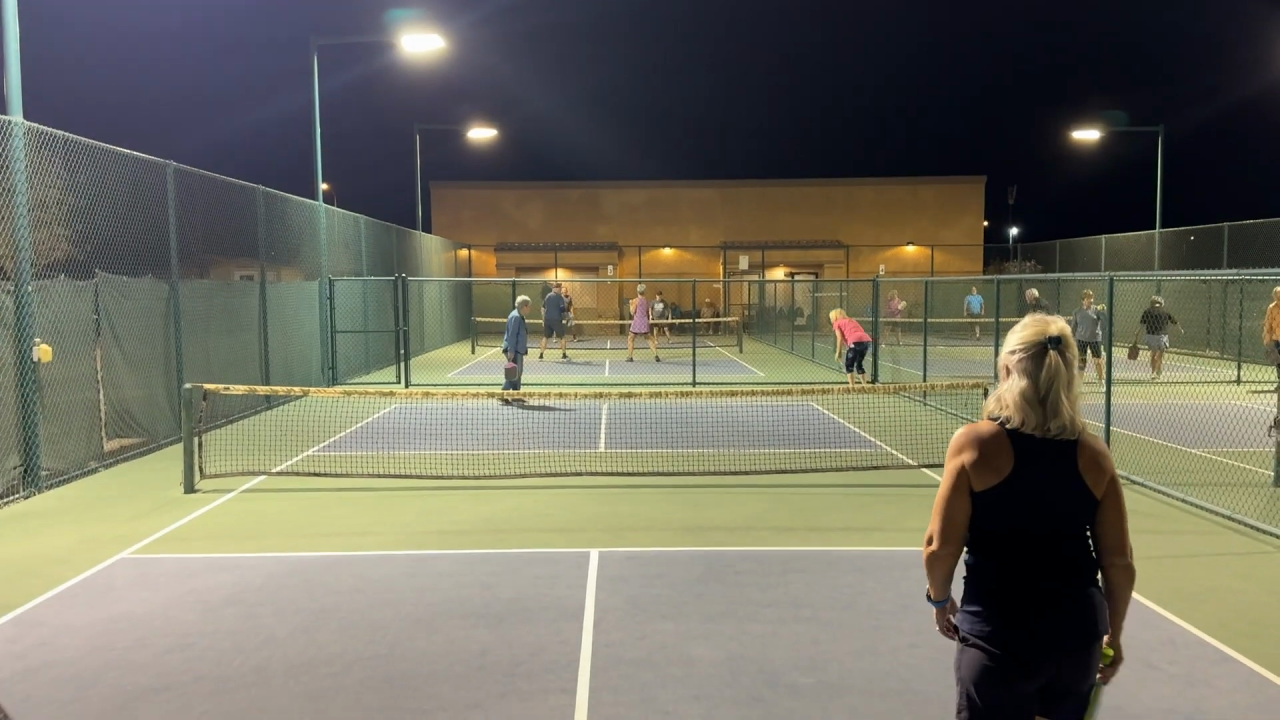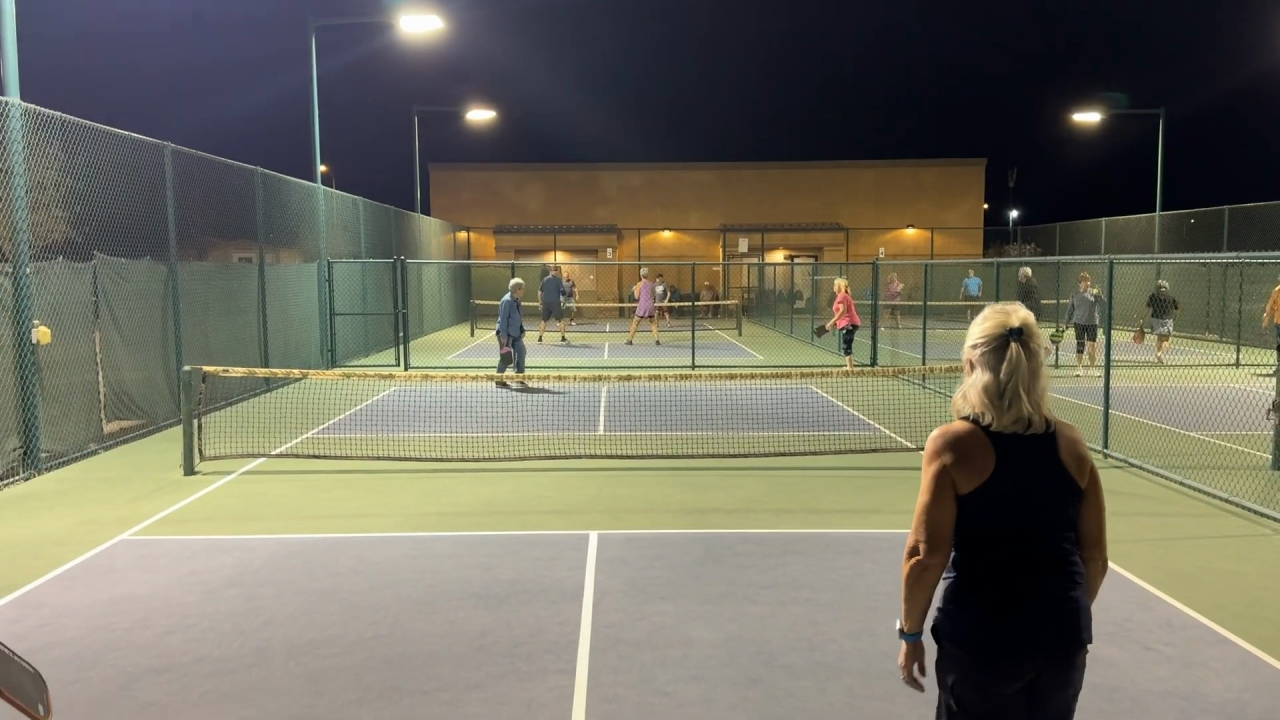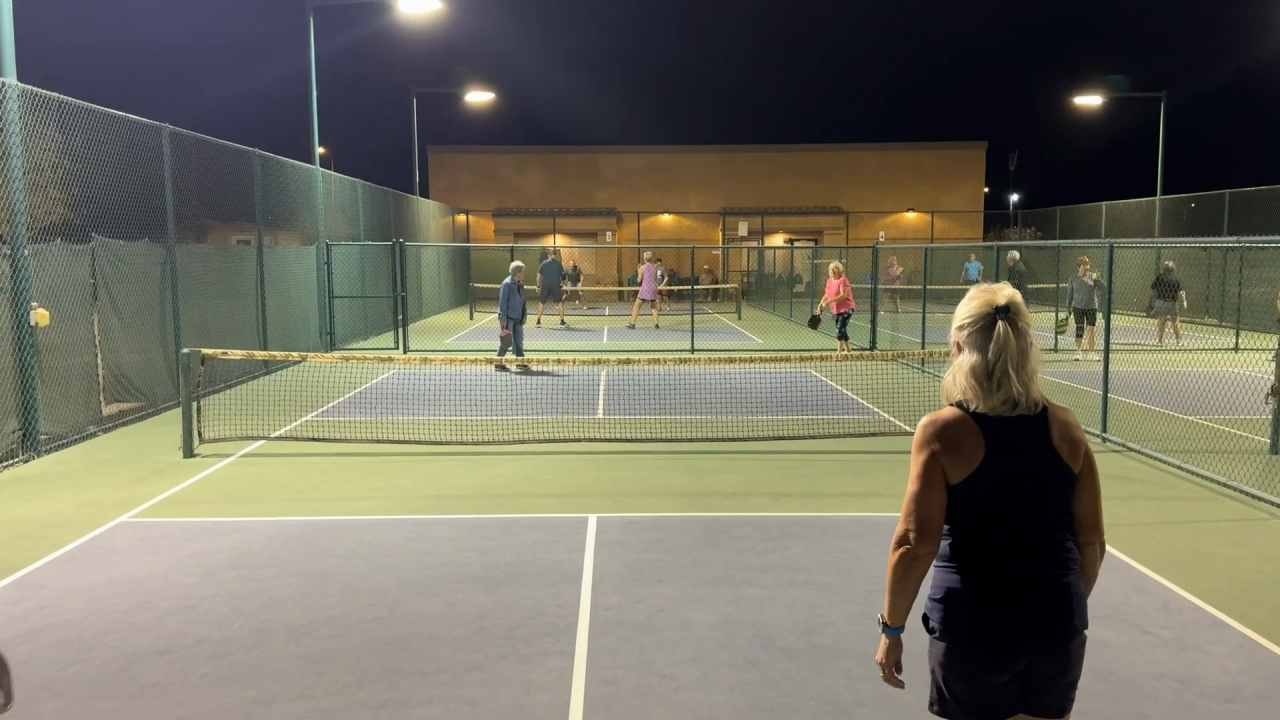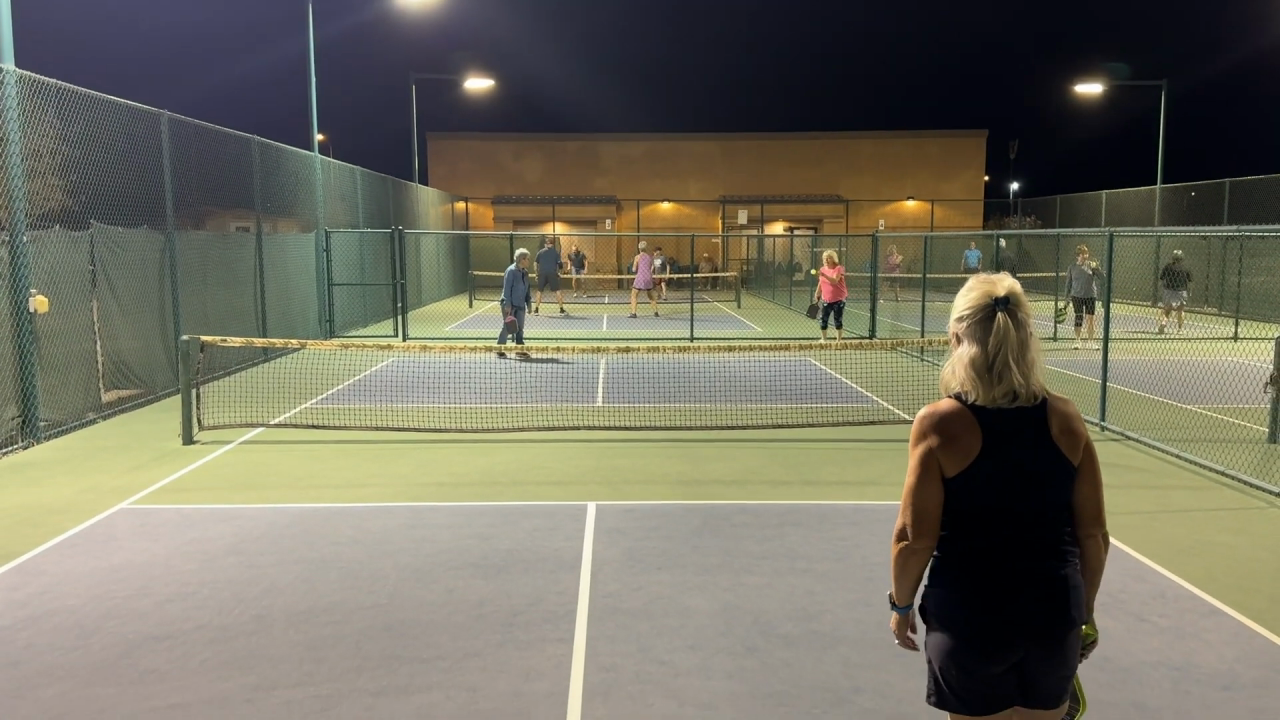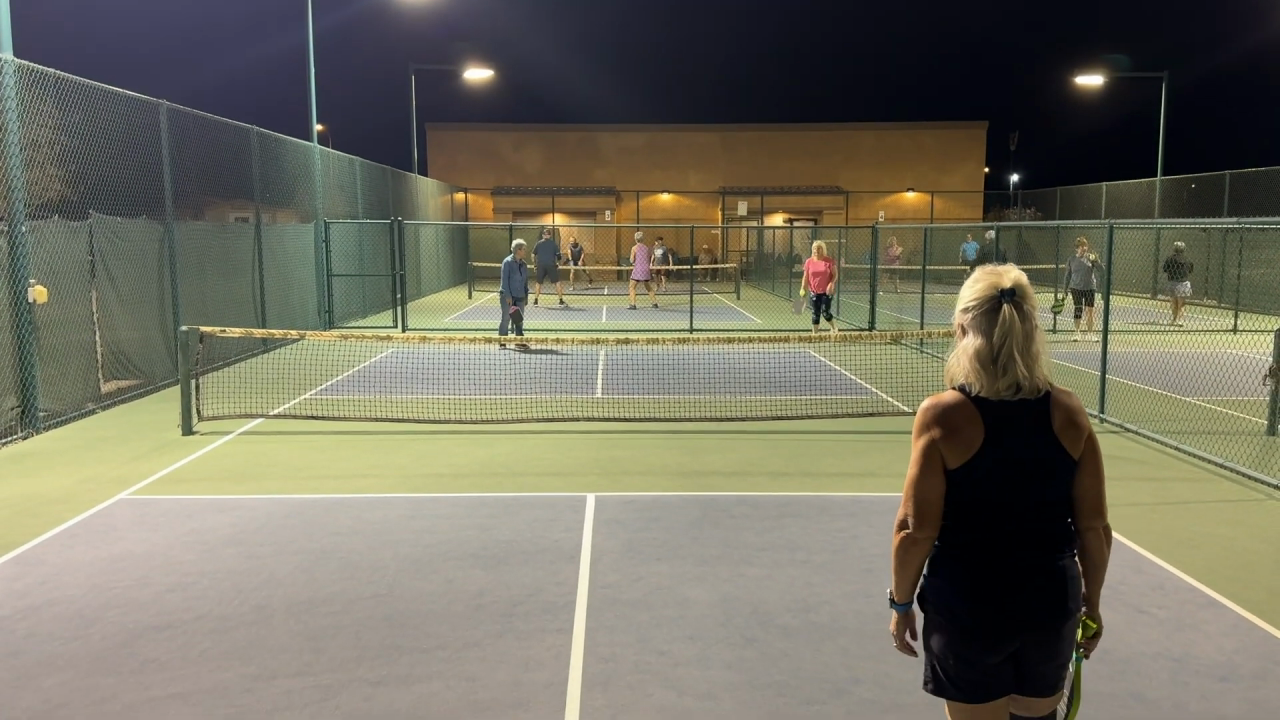
dt=0.3s
person 1, frame 1
left shoulder: (975, 443)
right shoulder: (1093, 454)
left elbow: (941, 546)
right elbow: (1119, 562)
left wrist: (940, 598)
right wrist: (1113, 633)
left hip: (999, 637)
right hip: (1075, 633)
person 1, frame 2
left shoulder: (952, 444)
right shoulder: (1071, 444)
left elbow: (927, 556)
right elbow: (1095, 556)
left wrist: (911, 633)
left hip: (980, 639)
right hip: (1062, 635)
person 1, frame 3
left shoulder: (942, 431)
right shoulder: (1065, 427)
left elbow: (915, 545)
right elbow: (1091, 540)
left wrist: (891, 630)
left hip: (974, 629)
right hip: (1056, 623)
person 1, frame 4
left shoulder: (940, 423)
right shoulder: (1065, 418)
left elbow: (915, 538)
right elbow: (1093, 533)
left wrist: (901, 604)
right wrist: (1085, 608)
left hip: (969, 620)
right hip: (1052, 614)
person 1, frame 5
left shoulder: (942, 415)
right shoulder: (1068, 412)
left elbow: (915, 530)
right elbow: (1094, 526)
left wrist: (901, 603)
right wrist: (1090, 603)
left hip: (967, 610)
right hip: (1050, 604)
